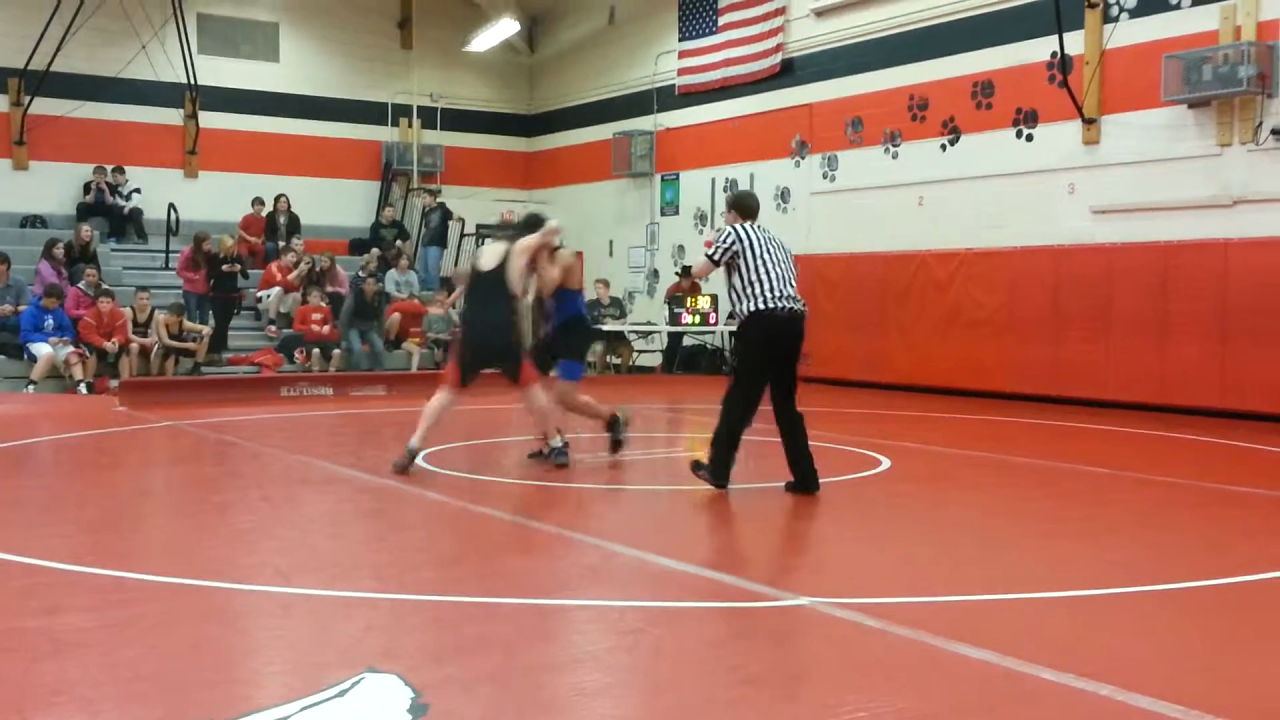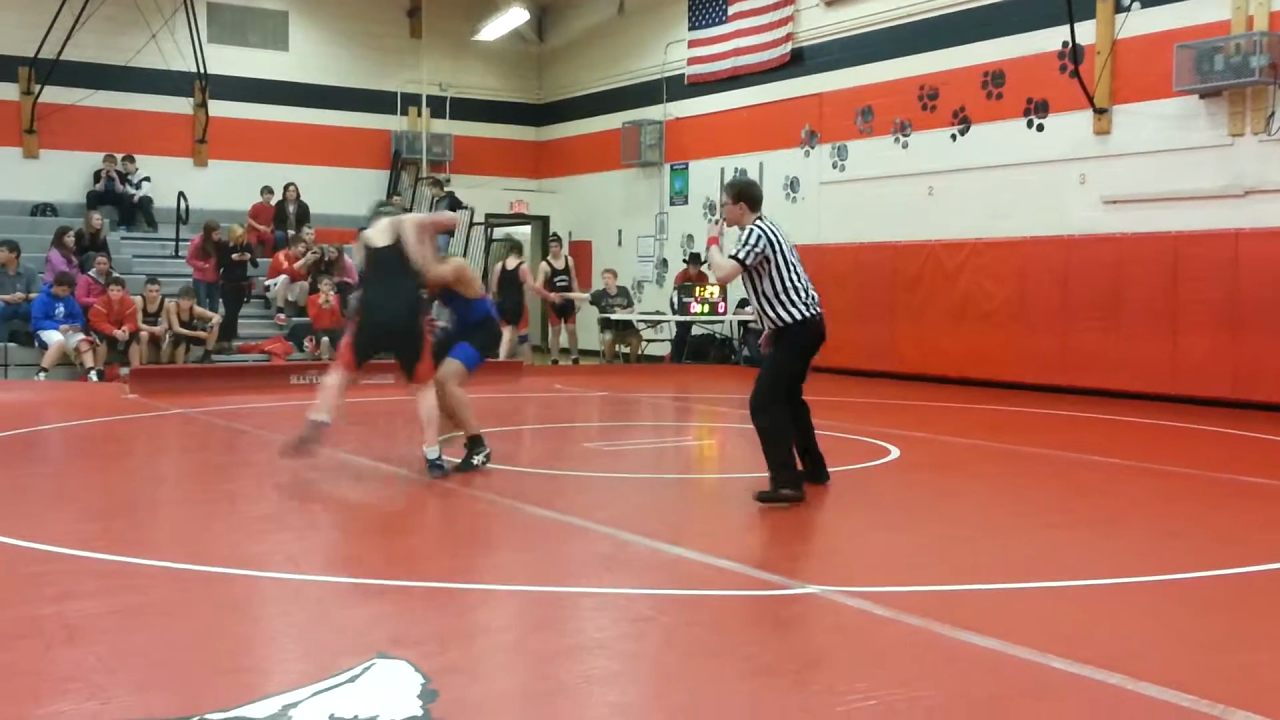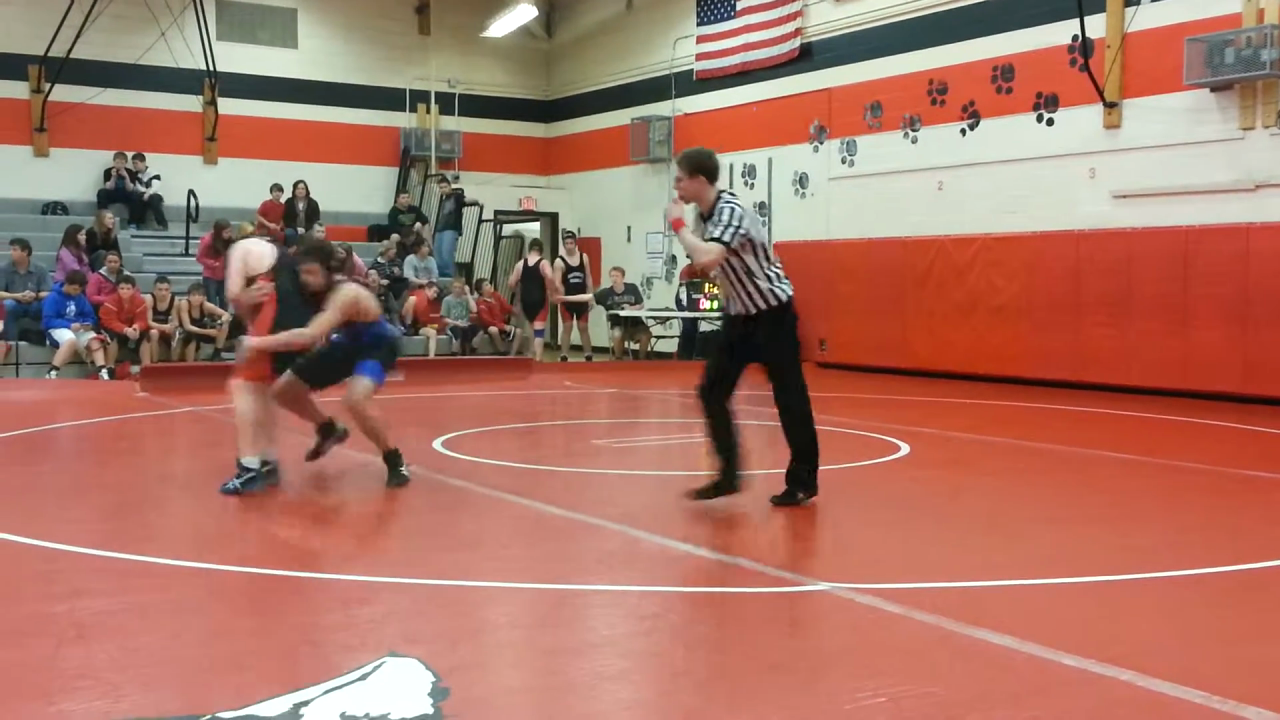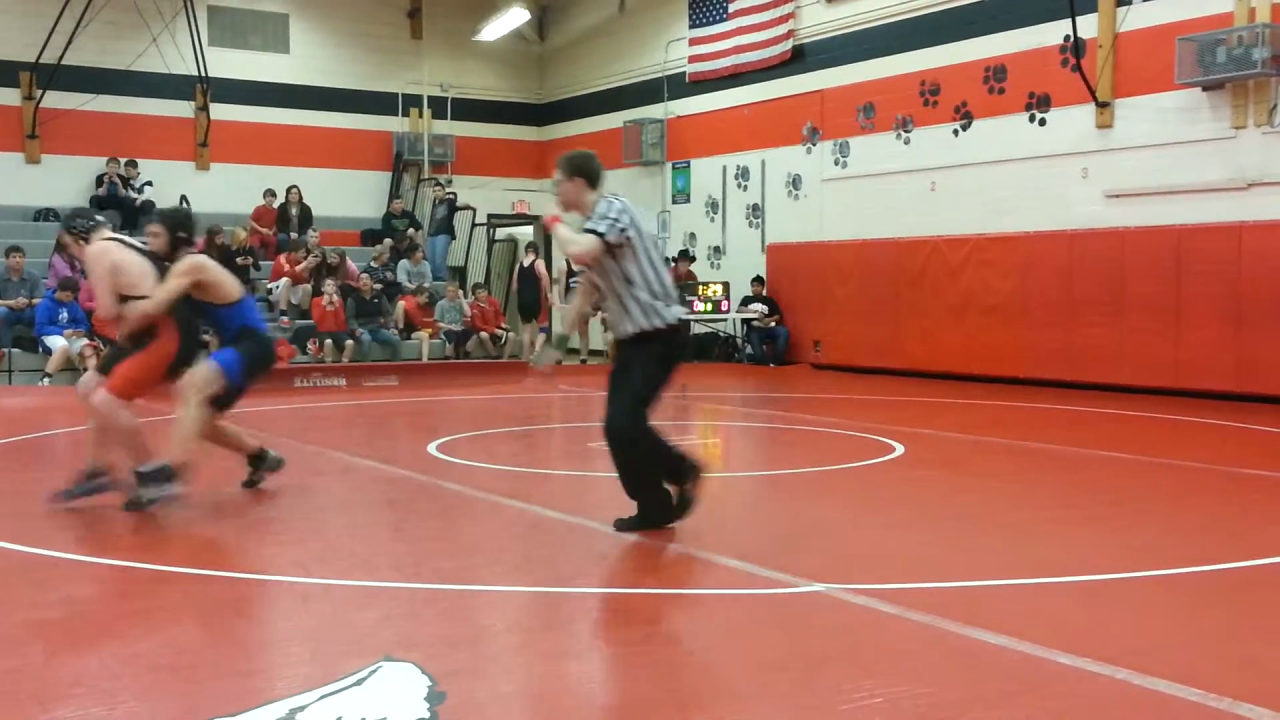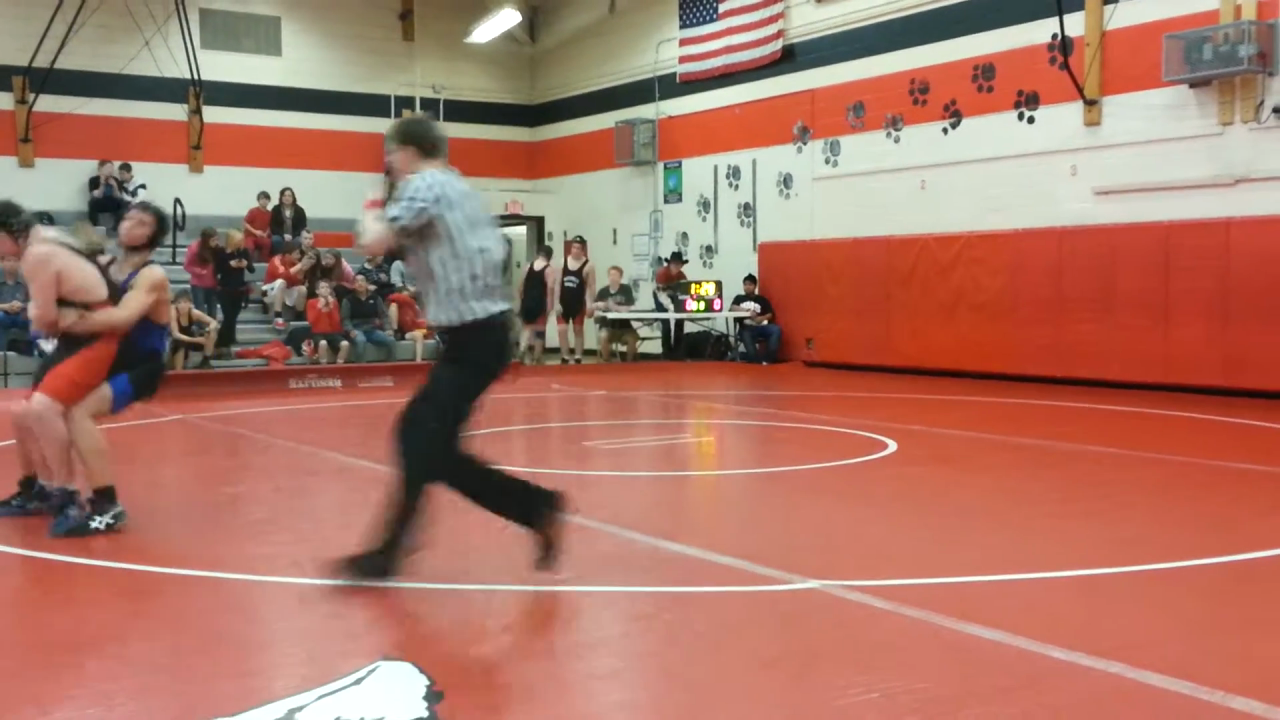
dt=0.4s
person 1, frame 1
left shoulder: (733, 233)
right shoulder: (775, 241)
left elbow: (698, 273)
left wrist: (711, 248)
left hip: (761, 321)
right hip: (792, 320)
left knee: (740, 399)
right knee: (785, 402)
left ankle: (717, 469)
right ankle: (805, 476)
person 1, frame 2
left shoulder: (755, 232)
right shoulder: (768, 230)
left elbow: (722, 275)
left wrist: (713, 242)
right wrist: (773, 328)
left hip: (794, 328)
right hip: (807, 324)
left knee: (765, 404)
right knee: (788, 398)
left ankle: (786, 481)
right ankle: (814, 467)
person 1, frame 3
left shoulder: (731, 211)
right shoulder: (705, 213)
left elbow: (707, 260)
left wrist: (678, 224)
left hip: (772, 313)
right hip: (739, 315)
left knee: (789, 396)
right knee: (711, 392)
left ankle: (802, 482)
right ankle: (729, 475)
person 1, frame 4
left shoulder: (614, 209)
right shoulder: (591, 224)
left elbow: (581, 252)
right elbow: (590, 285)
left wrist: (554, 222)
right wrist: (559, 336)
left hip: (658, 337)
right hip: (630, 339)
left knee: (624, 424)
right knee: (618, 430)
left ankle: (683, 474)
right ankle: (654, 507)
person 1, frame 5
left shoulder: (422, 186)
right shoulder: (460, 189)
left elbow: (373, 244)
right elbow: (496, 257)
left wrist: (373, 207)
left hip: (475, 336)
right hip: (479, 331)
left knee: (427, 448)
right knee: (415, 434)
left ankle: (537, 507)
right ankle: (386, 553)
person 2, frame 1
left shoulder: (481, 253)
right shoulder: (521, 248)
right elbow: (552, 228)
left hip: (473, 335)
right hip: (504, 336)
left knee: (447, 392)
right knee: (532, 388)
left ankle: (412, 449)
right ankle: (556, 446)
person 2, frame 2
left shoulder: (362, 240)
right shoulder: (408, 224)
left elbow: (370, 274)
right elbow: (448, 219)
left hip: (372, 313)
right hip: (406, 316)
left knee: (340, 370)
right knee: (424, 385)
left ankle: (315, 426)
right ankle: (433, 458)
person 2, frame 3
left shoulder: (241, 248)
right shoulder: (281, 253)
left elbow: (235, 294)
left wrist: (247, 309)
left hip: (278, 309)
right hip: (301, 316)
left knee: (244, 386)
right knee: (260, 386)
left ankle: (249, 468)
right ankle: (266, 463)
person 2, frame 4
left shoulder: (97, 251)
right shoulder: (127, 245)
left elbow: (107, 312)
left wrist: (126, 313)
left hip: (166, 336)
right hip: (155, 331)
left knee: (106, 402)
right knee: (90, 388)
right ankle: (96, 472)
person 2, frame 5
left shoulder: (37, 255)
right shoulder: (54, 241)
left elbow: (43, 320)
left wrist: (36, 311)
left hip: (98, 342)
right hip: (78, 340)
left knee: (41, 409)
left ankle: (63, 494)
right ankle: (40, 487)
person 3, frame 1
left shoulder: (564, 257)
right shoulder: (544, 259)
left elbow: (547, 288)
left wrist: (542, 254)
left hip: (576, 331)
right hip: (558, 330)
left knee: (566, 397)
left ankle: (613, 421)
right ankle: (554, 443)
person 3, frame 2
left shoulder: (456, 267)
left elbow: (432, 274)
left hip: (482, 331)
right hip: (462, 329)
left knee: (445, 379)
left ankle: (477, 448)
person 3, frame 3
left shoulder: (346, 295)
right shoulder: (310, 290)
left elbow: (311, 336)
left wrist: (261, 343)
left hip: (377, 348)
right hip: (346, 346)
left knee: (355, 400)
right knee: (282, 391)
left ankle: (394, 460)
right ankle: (328, 429)
person 3, frame 4
left shoulder: (189, 265)
right shoulder: (188, 267)
left elbow: (151, 309)
left wrist: (120, 330)
left hip: (253, 344)
right hip: (241, 345)
left knee: (190, 386)
right knee: (201, 421)
left ankle: (168, 473)
right ankle: (261, 458)
person 3, frame 5
left shoulder: (153, 277)
right shoulder: (110, 265)
left elbow: (121, 319)
left wrist: (71, 323)
left hip: (140, 368)
left knee: (78, 413)
left ankle: (107, 505)
